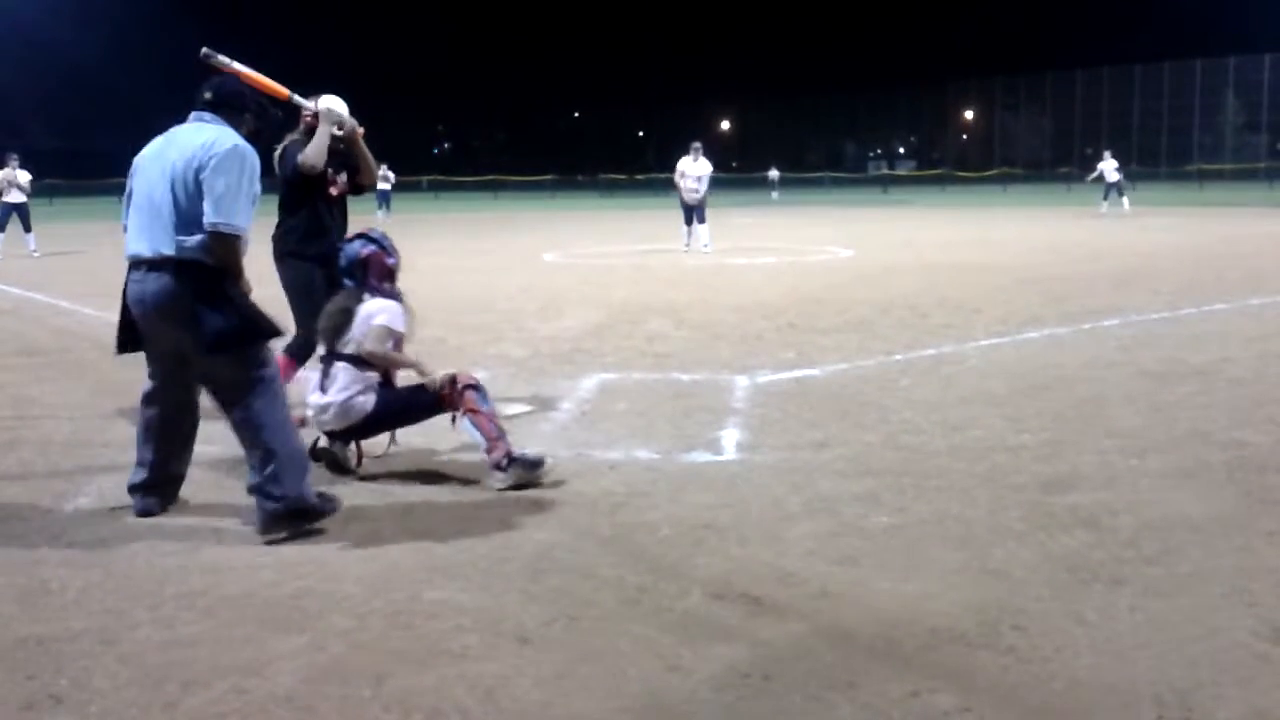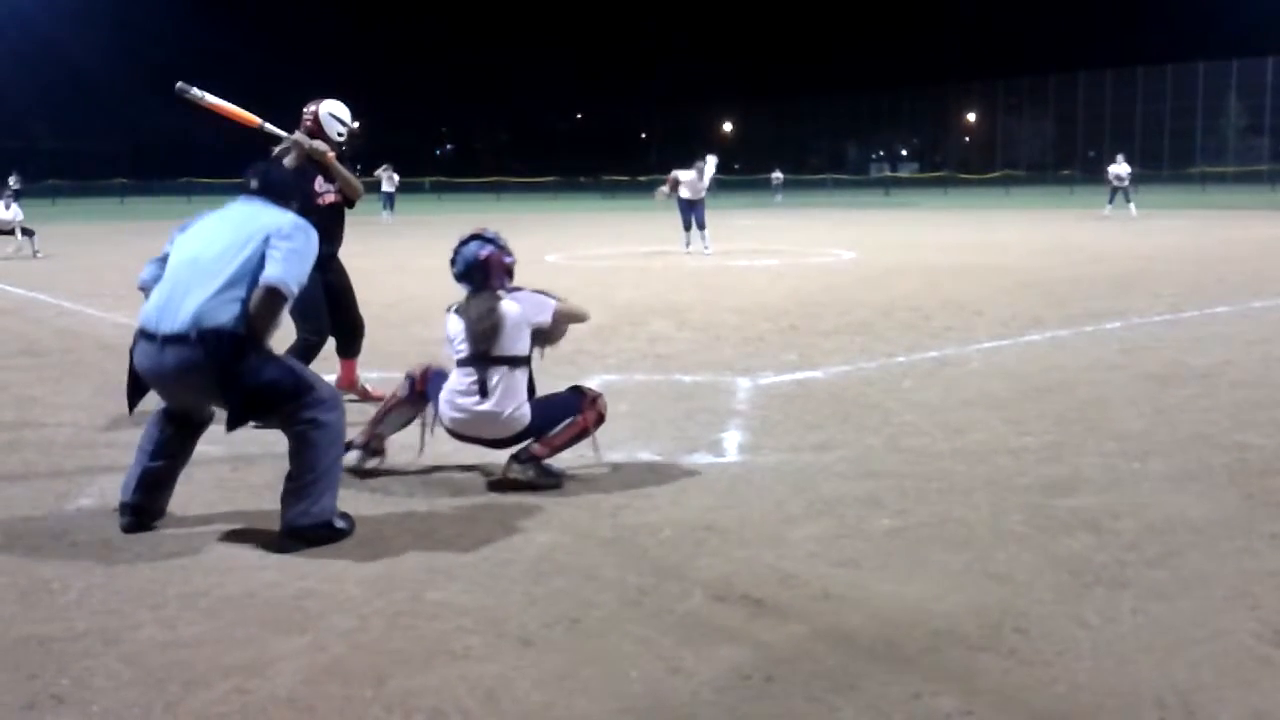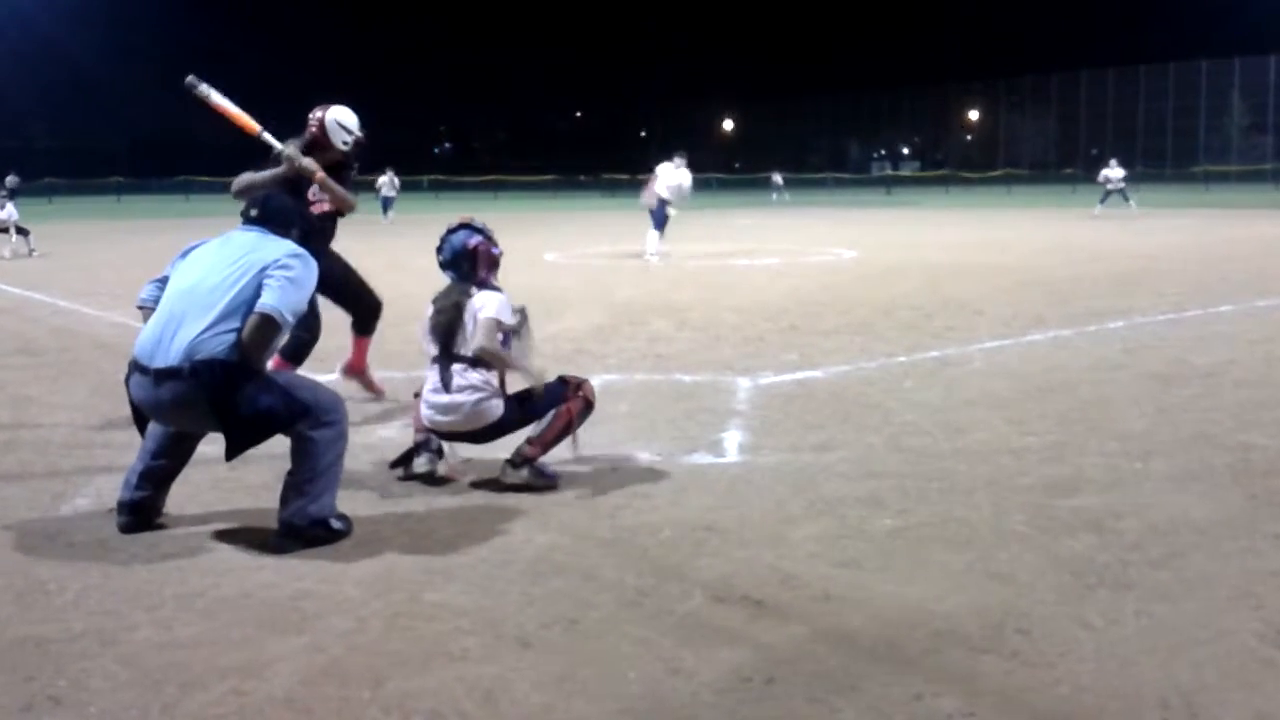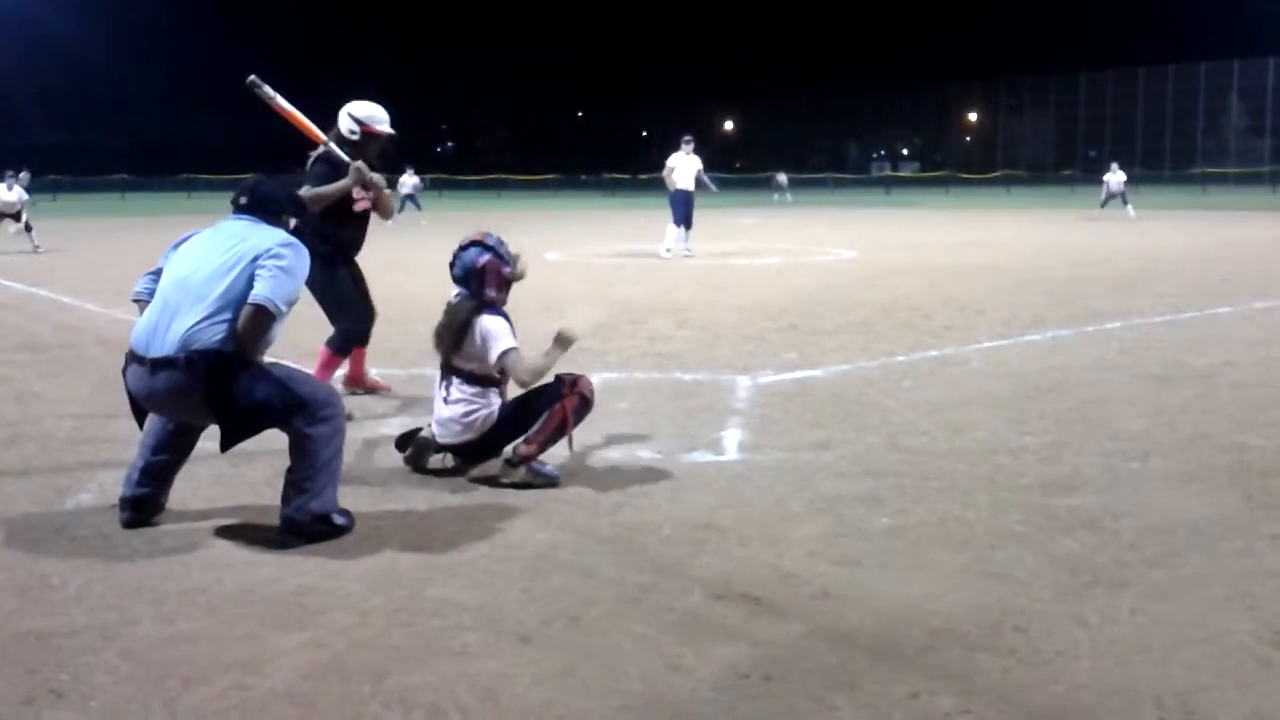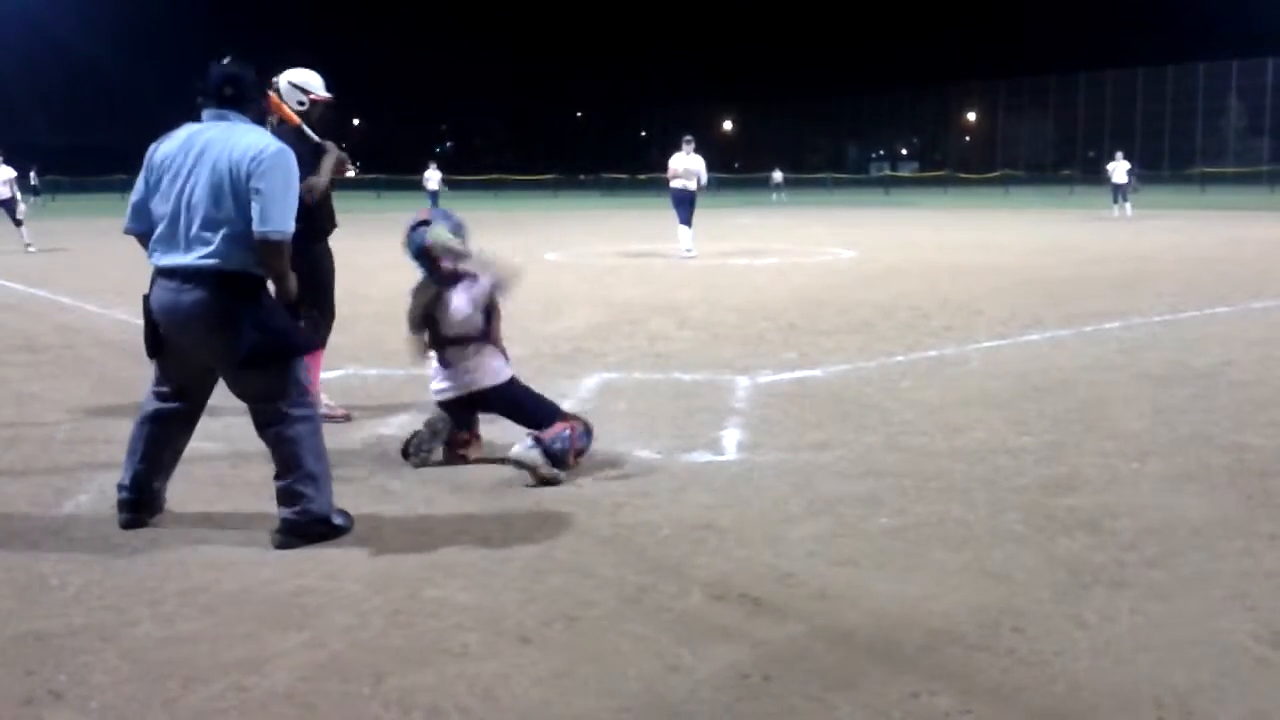
dt=0.7s
person 1, frame 1
left shoulder: (154, 146)
right shoulder: (232, 148)
left elbow: (131, 224)
right elbow: (223, 234)
right wrist: (237, 281)
left hip: (141, 283)
right hip: (193, 285)
left knee: (166, 391)
right knee: (253, 386)
left ankle: (151, 490)
right ankle: (285, 497)
person 1, frame 2
left shoulder: (203, 221)
right shoulder: (293, 226)
left elbow: (149, 279)
right elbow: (273, 292)
right wrist: (251, 347)
left hip: (147, 352)
right hip: (206, 350)
left knee: (183, 409)
right knee: (321, 408)
left ankle: (138, 507)
right ankle: (309, 521)
person 1, frame 3
left shoulder: (202, 247)
right shoulder: (293, 256)
left elbow: (149, 299)
right elbow: (267, 319)
right wrist: (247, 374)
left hip: (143, 383)
right hip: (202, 384)
left knee: (184, 396)
right knee: (324, 411)
left ankle: (137, 505)
right ankle: (306, 522)
person 1, frame 4
left shoulder: (194, 238)
right shoulder: (284, 246)
left elbow: (144, 292)
right elbow: (258, 312)
right wrist: (246, 364)
left hip: (140, 374)
right hip: (199, 375)
left knee: (183, 399)
right knee: (321, 406)
left ankle: (139, 500)
right ankle: (309, 517)
person 1, frame 5
left shoulder: (166, 145)
right shoulder: (267, 150)
left elbow: (138, 227)
right elbow: (271, 240)
right wrist: (285, 282)
left hip: (166, 293)
right hip: (228, 297)
left knee: (170, 402)
right knee: (287, 403)
left ankle: (137, 500)
right ankle: (307, 515)
person 2, frame 1
left shoulder: (339, 154)
right shoulder: (294, 149)
left elbow: (369, 179)
right elbow: (312, 164)
left wrist: (355, 139)
right wrist: (326, 125)
left hip: (332, 253)
right hip: (298, 254)
right knee: (311, 333)
person 2, frame 2
left shoulder: (333, 161)
left elbow: (356, 193)
left wrist: (329, 161)
left hip: (327, 259)
left knee: (351, 324)
right knee: (315, 332)
left ankle: (349, 381)
person 2, frame 3
left shoulder: (338, 167)
right shoulder: (290, 161)
left elbow: (349, 206)
right elbow: (239, 189)
left wrist: (319, 176)
right wrist: (284, 171)
left hip: (320, 254)
left knee: (369, 306)
right knee: (306, 331)
left ankle: (357, 366)
person 2, frame 4
left shoulder: (364, 167)
right shoulder: (328, 164)
left elbow: (386, 213)
right elbow: (304, 201)
left wrist: (379, 190)
right wrist: (348, 183)
left hip: (342, 256)
right hip: (318, 256)
left knee: (363, 315)
right knee: (350, 324)
left ankle: (356, 375)
person 2, frame 5
left shoulder: (289, 136)
right shoulder: (295, 140)
right elbow: (311, 190)
left wrist: (334, 164)
right wrist: (329, 160)
left hip: (289, 237)
right hip: (305, 237)
right knee: (319, 314)
right ankle: (310, 397)
person 3, frame 1
left shoulder: (340, 304)
right shoulder: (386, 306)
right elbow: (371, 350)
right wrist: (417, 365)
left hip: (323, 415)
right hip: (354, 413)
right knee: (460, 385)
left ankle: (338, 441)
right ankle: (504, 462)
person 3, frame 2
left shoulder: (454, 314)
right shoulder: (523, 301)
right elbow: (581, 315)
left hip: (455, 420)
right hip: (506, 425)
left knee: (423, 376)
right knee: (593, 403)
left ankle: (367, 444)
right ankle: (526, 462)
person 3, frame 3
left shoulder: (438, 304)
right shoulder: (492, 298)
right elbow: (483, 346)
right wrist: (524, 368)
left hip: (436, 419)
right hip: (482, 417)
right knee: (581, 391)
left ankle: (424, 449)
right ankle: (521, 463)
person 3, frame 4
left shoulder: (453, 305)
right shoulder: (492, 321)
right elbow: (524, 377)
left wrist: (509, 277)
right wrist: (556, 349)
left hip: (446, 429)
right hip: (476, 432)
right knee: (579, 388)
left ankle: (433, 440)
right ankle: (520, 462)
person 3, frame 5
left shoulder: (422, 297)
right shoulder: (471, 288)
left elbow: (421, 350)
left hip: (448, 394)
right hip: (491, 385)
left knee: (462, 444)
right knee: (577, 432)
left ankle: (447, 432)
right ankle: (537, 447)
